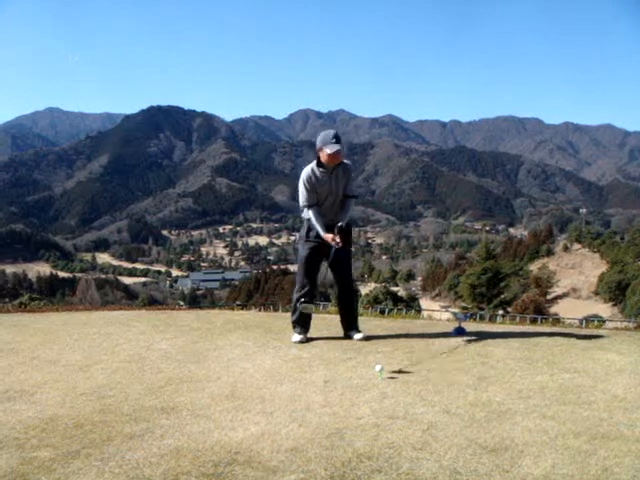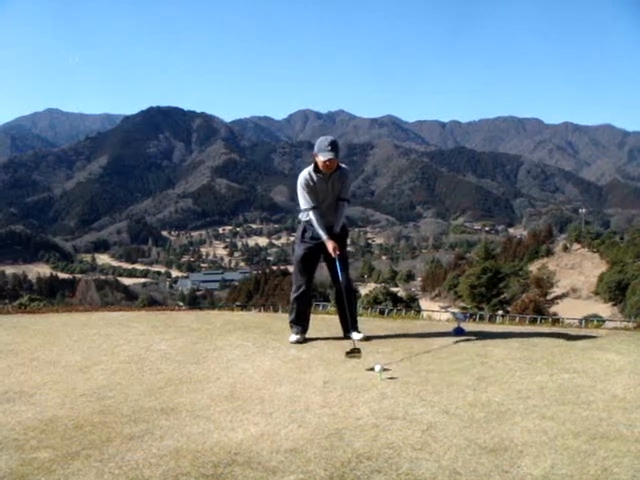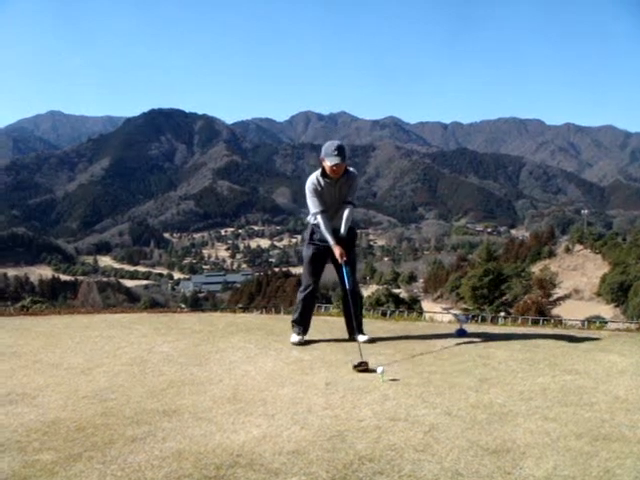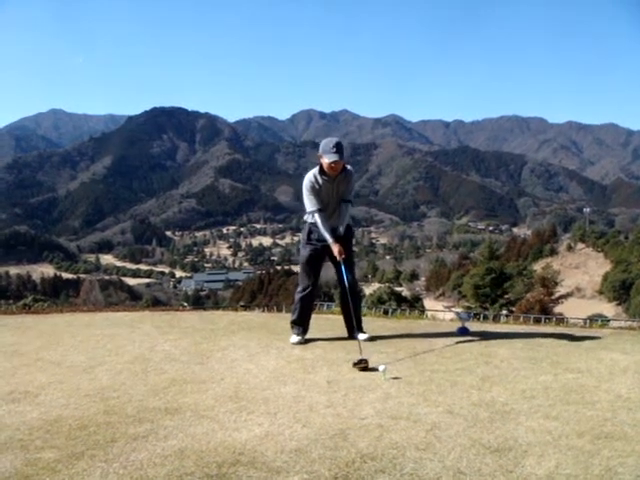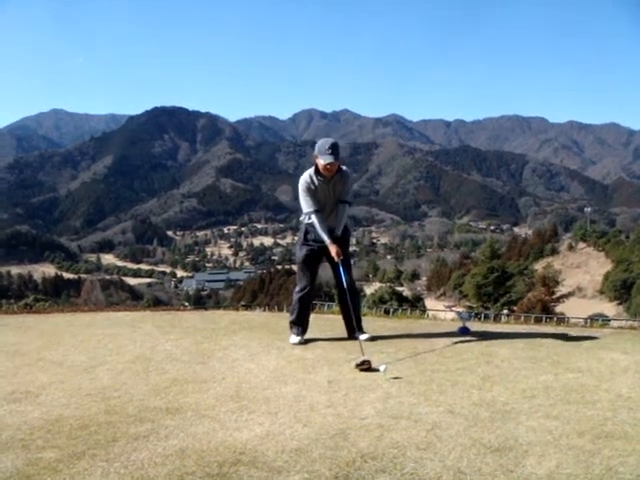
dt=0.5s
person 1, frame 1
left shoulder: (346, 169)
right shoulder: (308, 174)
left elbow: (349, 198)
right elbow: (309, 208)
left wrist: (341, 225)
right wrist: (324, 233)
left hip: (339, 229)
right hip: (314, 231)
left knee: (346, 281)
right knee: (306, 281)
left ankle: (351, 327)
right ankle: (300, 328)
person 1, frame 2
left shoulder: (344, 173)
right shoulder: (305, 177)
left elbow: (342, 203)
right elbow: (311, 211)
left wrist: (335, 232)
right wrist: (326, 239)
left hip: (335, 231)
right hip: (309, 231)
left knee: (344, 281)
right knee: (302, 283)
left ankle: (351, 328)
right ankle: (298, 328)
person 1, frame 3
left shoulder: (352, 176)
right shoulder: (313, 182)
left elbow: (348, 207)
right elbow: (320, 215)
left wrist: (342, 237)
right wrist: (333, 245)
left hip: (343, 234)
right hip: (317, 234)
left knee: (350, 284)
right knee: (309, 283)
left ankle: (355, 330)
right ankle: (299, 329)
person 1, frame 4
left shoulder: (349, 175)
right shoulder: (310, 180)
left elbow: (345, 206)
right elbow: (317, 214)
left wrist: (339, 236)
right wrist: (332, 242)
left hip: (341, 232)
right hip: (315, 233)
left knee: (349, 282)
right knee: (307, 283)
left ankle: (355, 328)
right ankle: (298, 330)
person 1, frame 5
left shoulder: (346, 175)
right shoulder: (306, 180)
left elbow: (342, 206)
right elbow: (313, 215)
left wrist: (337, 236)
right wrist: (329, 243)
left hip: (338, 232)
right hip: (312, 234)
left knee: (347, 282)
right knee: (305, 284)
left ankle: (355, 328)
right ankle: (297, 329)
